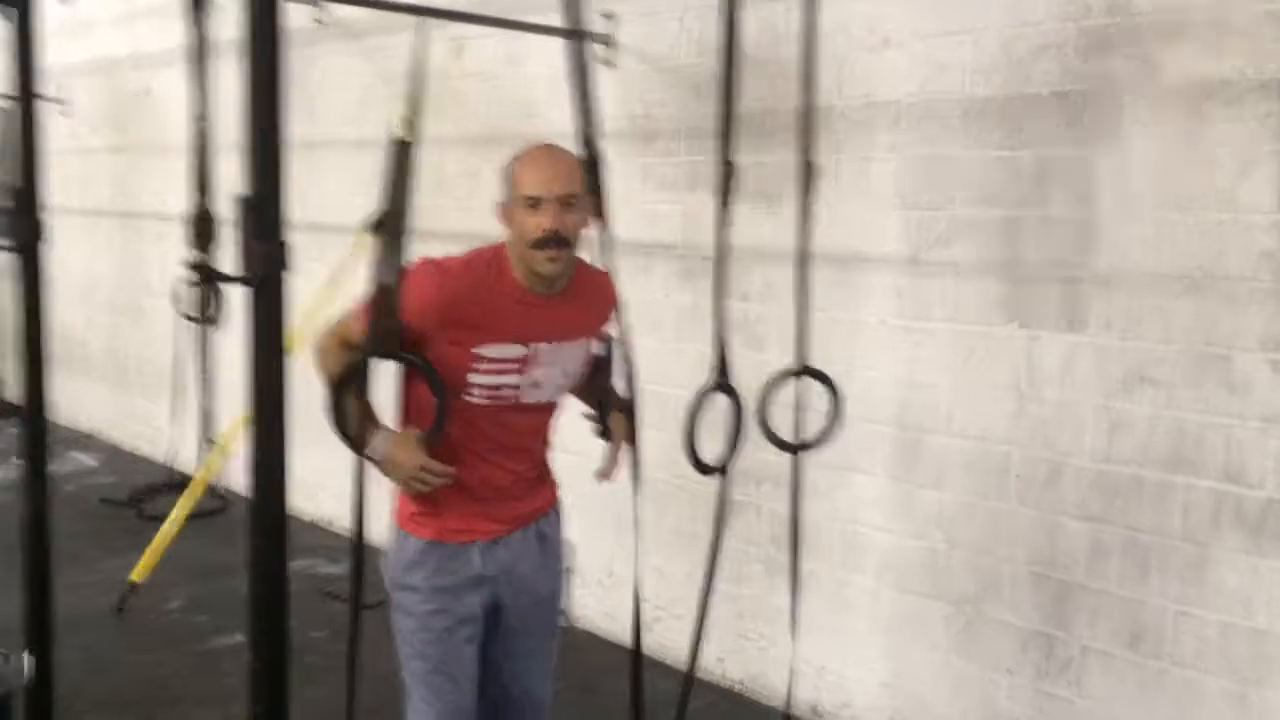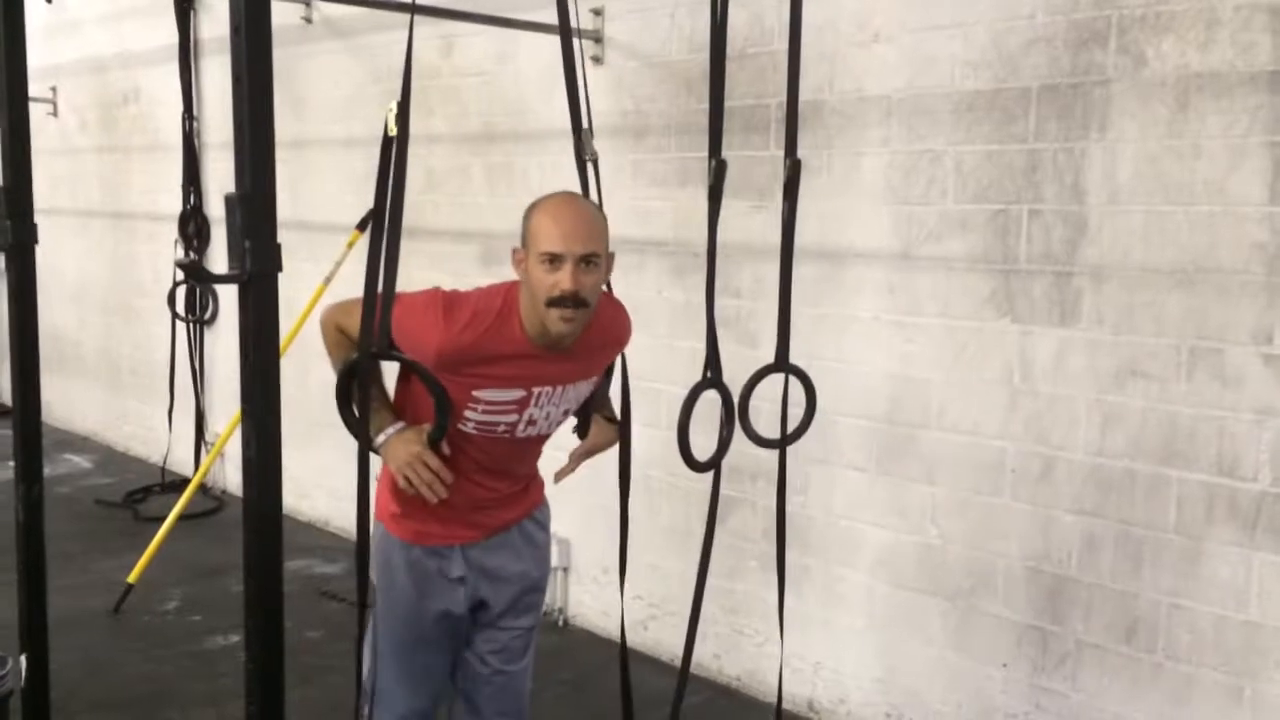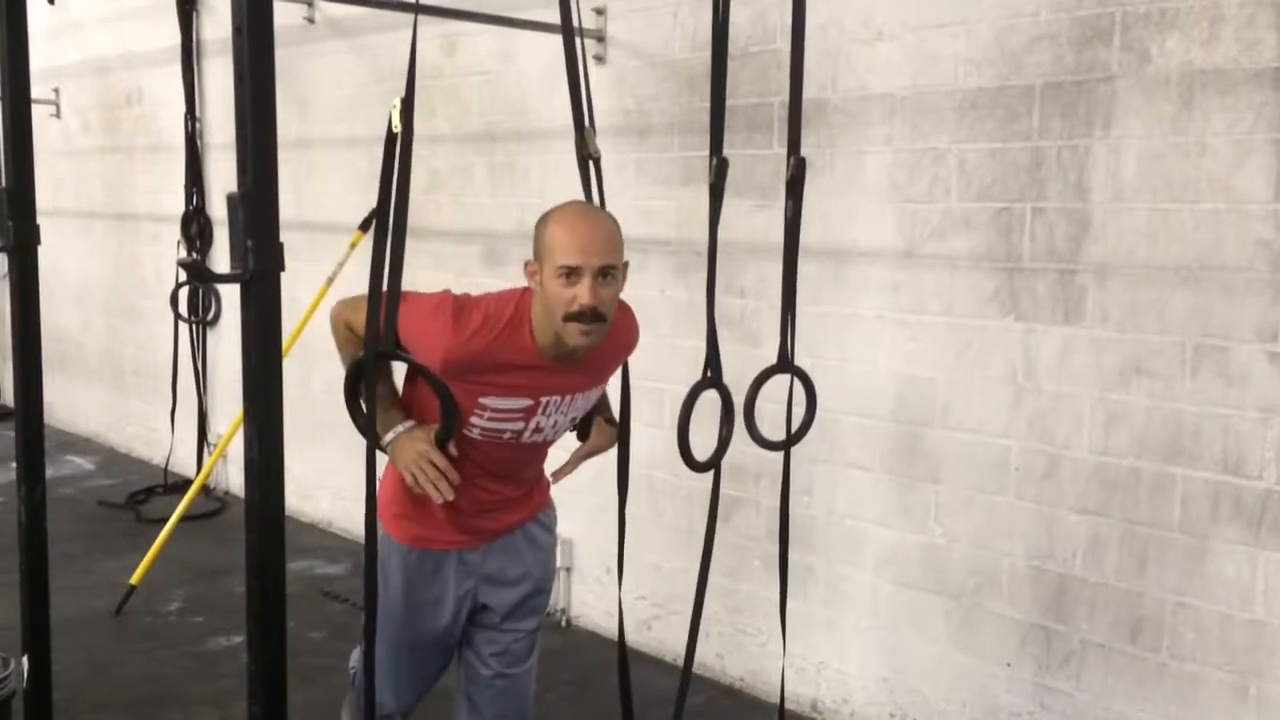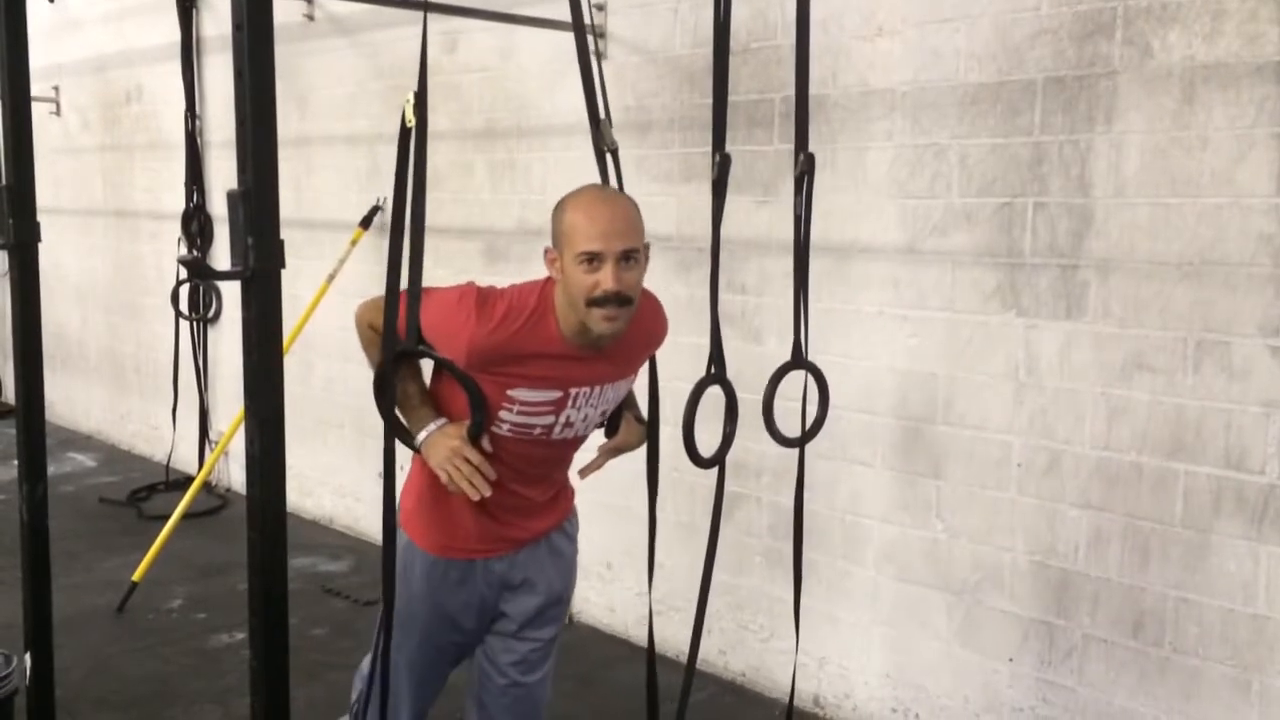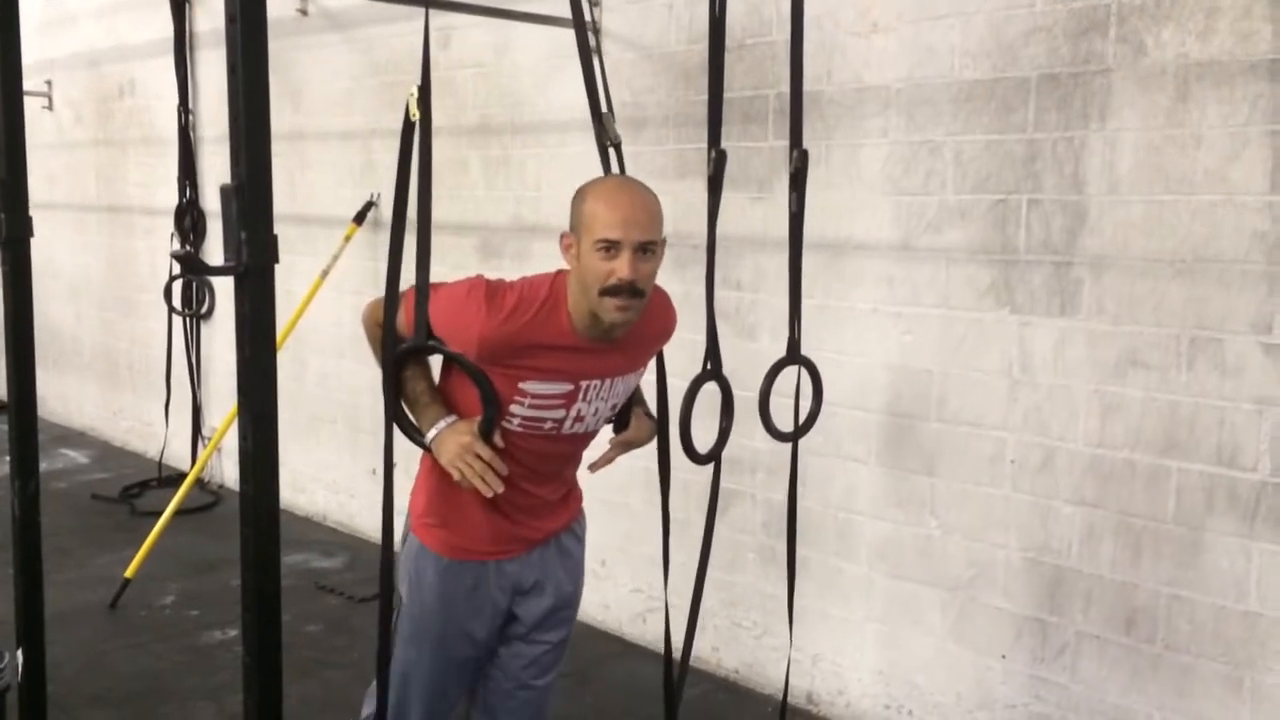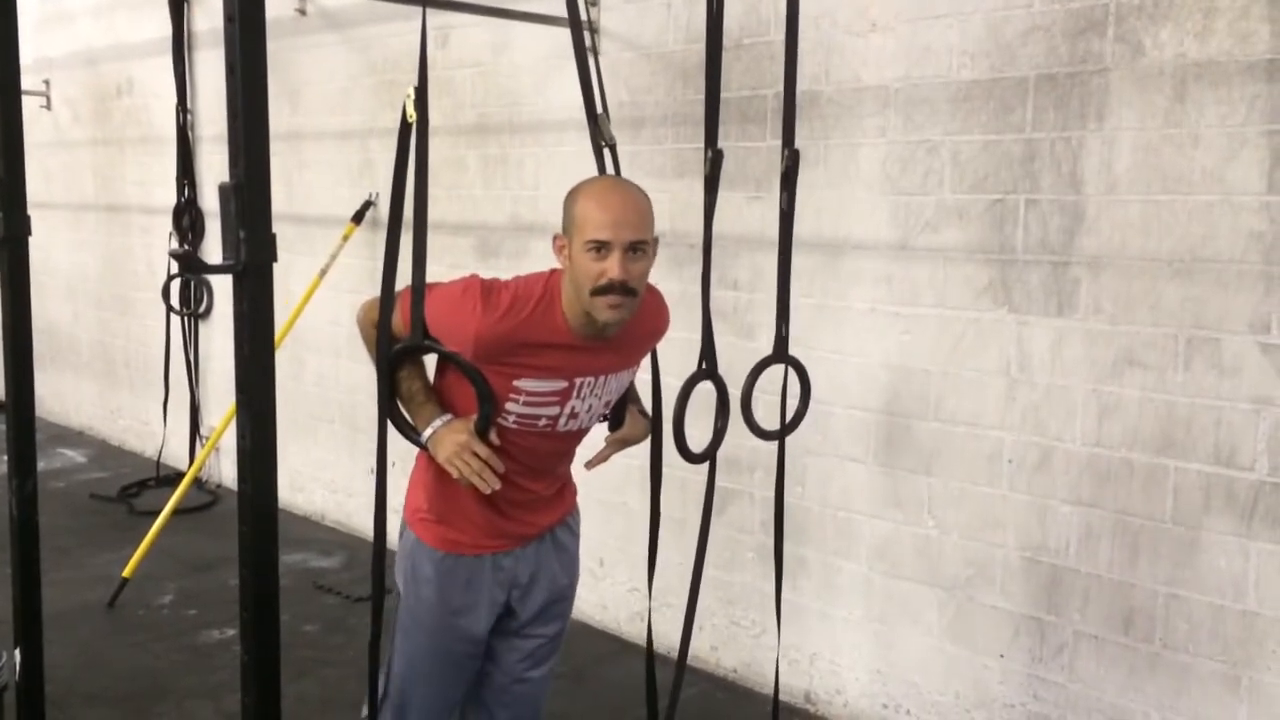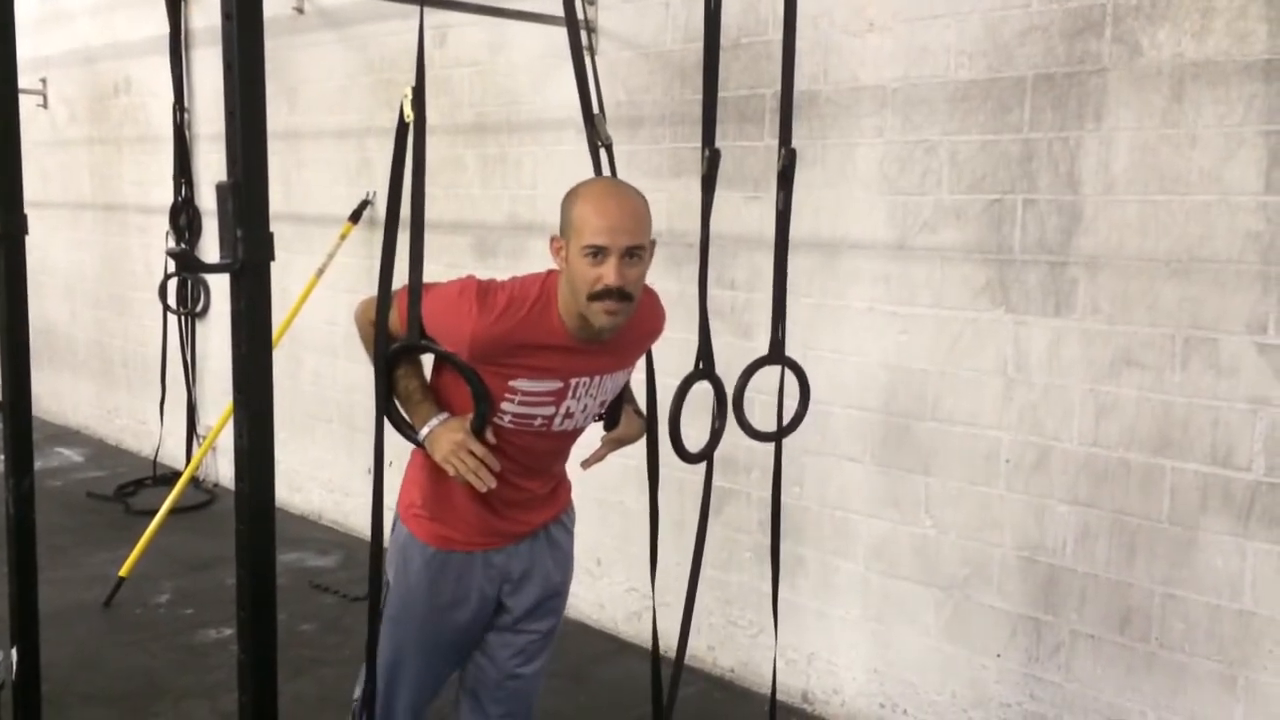
dt=0.5s
person 1, frame 1
left shoulder: (597, 295)
right shoulder: (443, 287)
right elbow: (335, 346)
left wrist: (613, 407)
right wrist: (378, 442)
left hip: (532, 531)
right hip: (440, 542)
person 1, frame 2
left shoulder: (611, 327)
right shoulder: (452, 325)
right elbow: (337, 323)
left wrist: (603, 415)
right wrist: (386, 431)
left hip: (515, 530)
right hip: (422, 535)
person 1, frame 3
left shoulder: (619, 331)
right shoulder: (463, 330)
right elbow: (347, 316)
left wrist: (603, 417)
right wrist: (395, 428)
left hip: (521, 532)
right hip: (427, 533)
person 1, frame 4
left shoulder: (646, 323)
right shoulder: (487, 322)
right elbow: (372, 319)
left wrist: (632, 416)
right wrist: (427, 426)
left hip: (544, 539)
right hip: (446, 538)
person 1, frame 5
left shoulder: (656, 317)
right shoulder: (497, 315)
right elbow: (379, 318)
left wrist: (639, 411)
right wrist: (436, 424)
left hip: (553, 542)
right hip: (458, 545)
person 1, frame 6
left shoulder: (649, 316)
right shoulder: (492, 313)
right elbow: (375, 318)
left wrist: (634, 409)
right wrist: (431, 422)
left hip: (548, 536)
right hip: (454, 541)
person 1, frame 7
left shoulder: (644, 317)
right shoulder: (488, 314)
right elbow: (372, 317)
left wrist: (629, 409)
right wrist: (428, 421)
left hip: (541, 533)
right hip: (445, 537)
